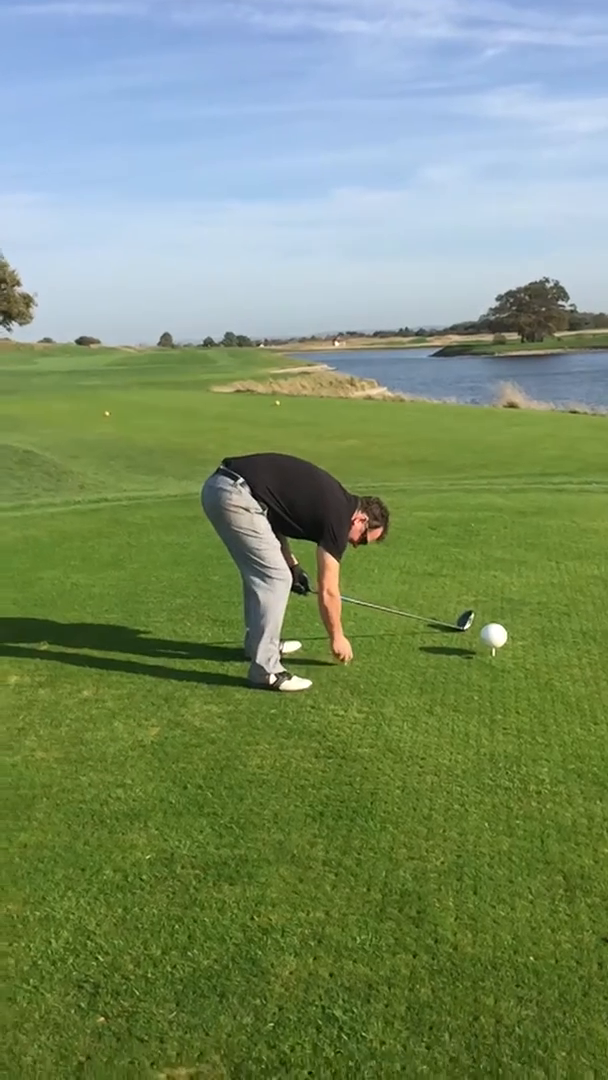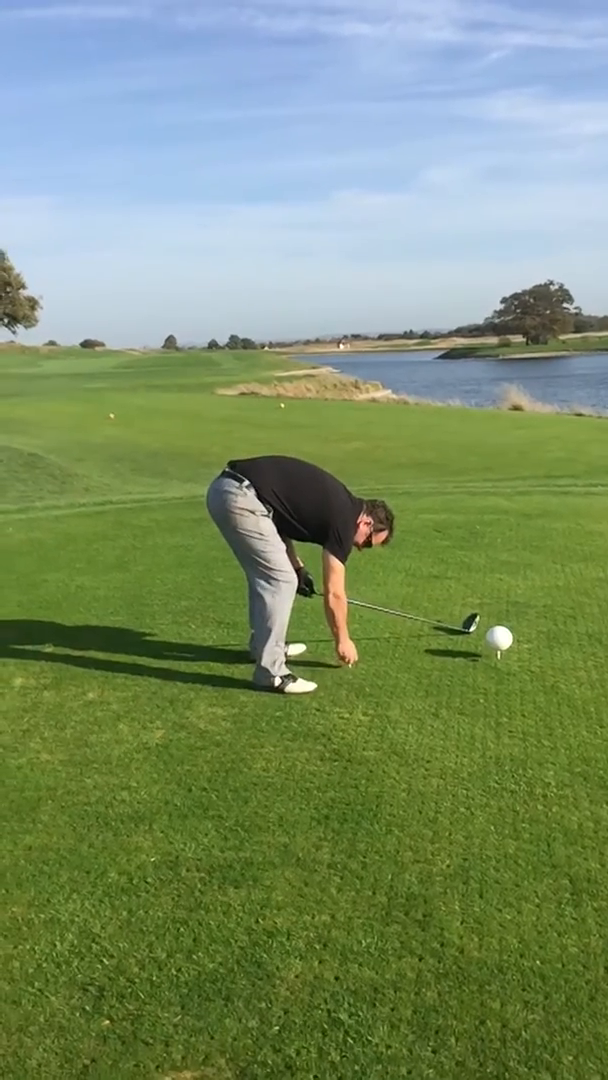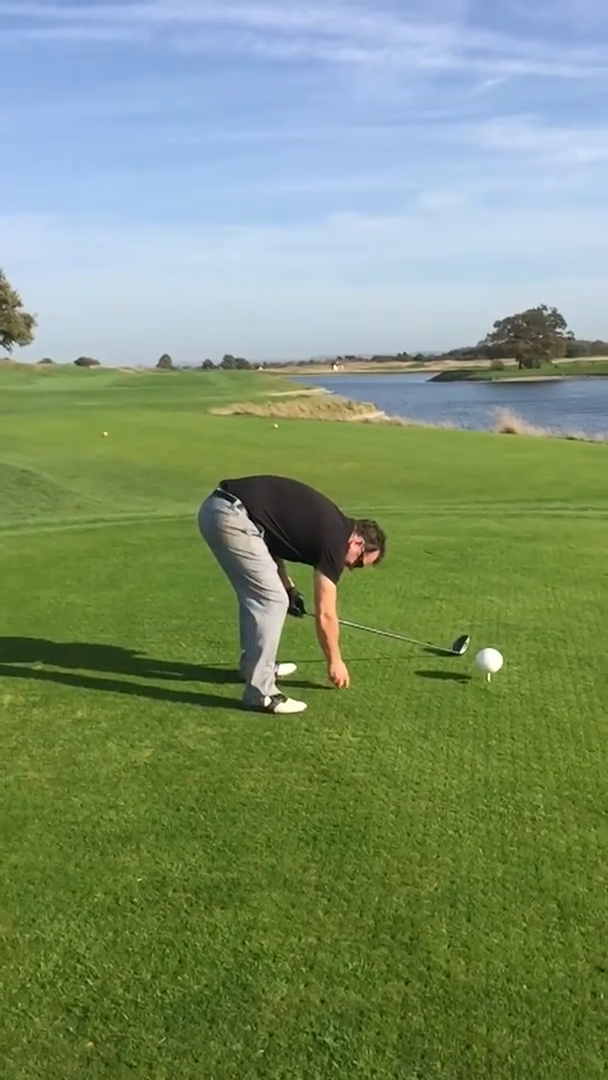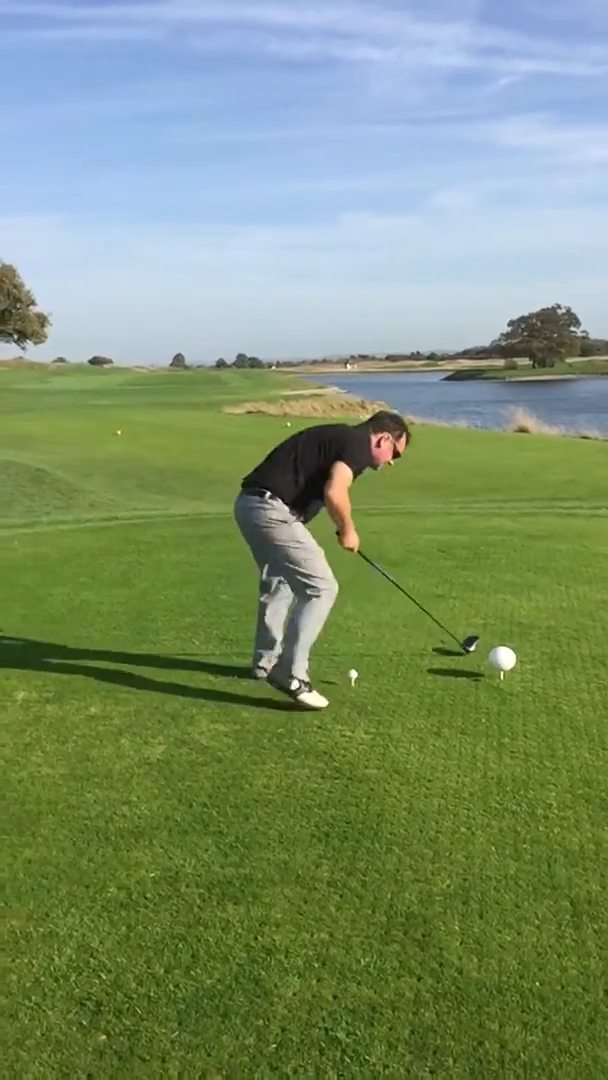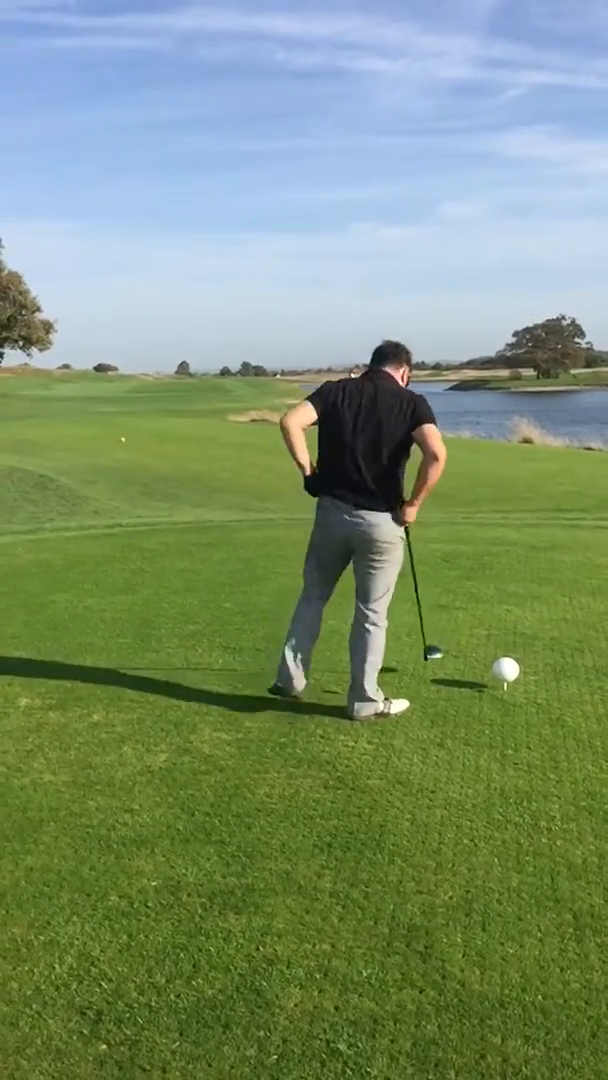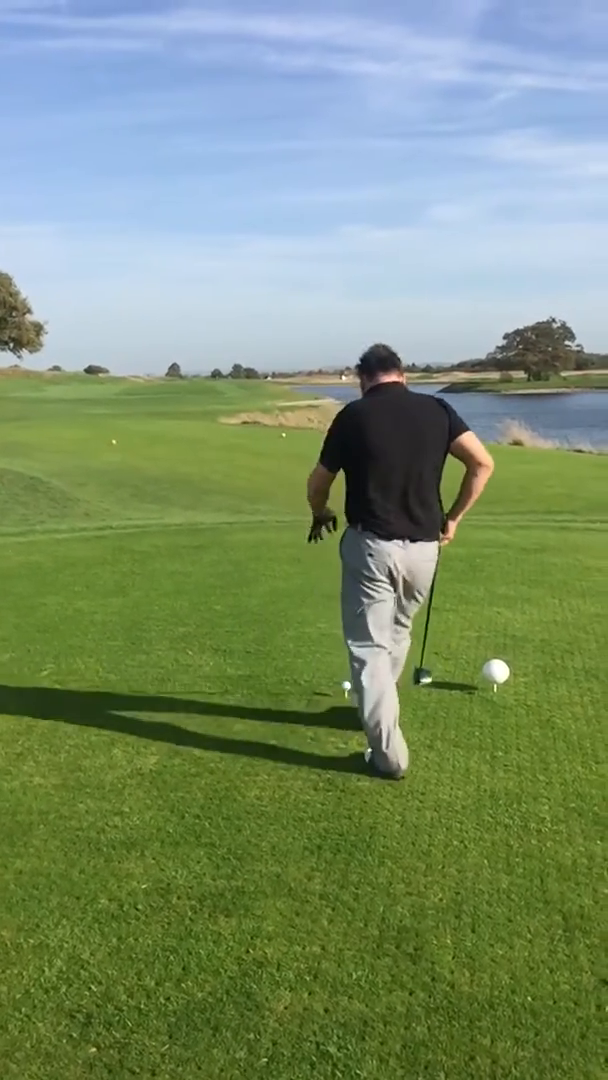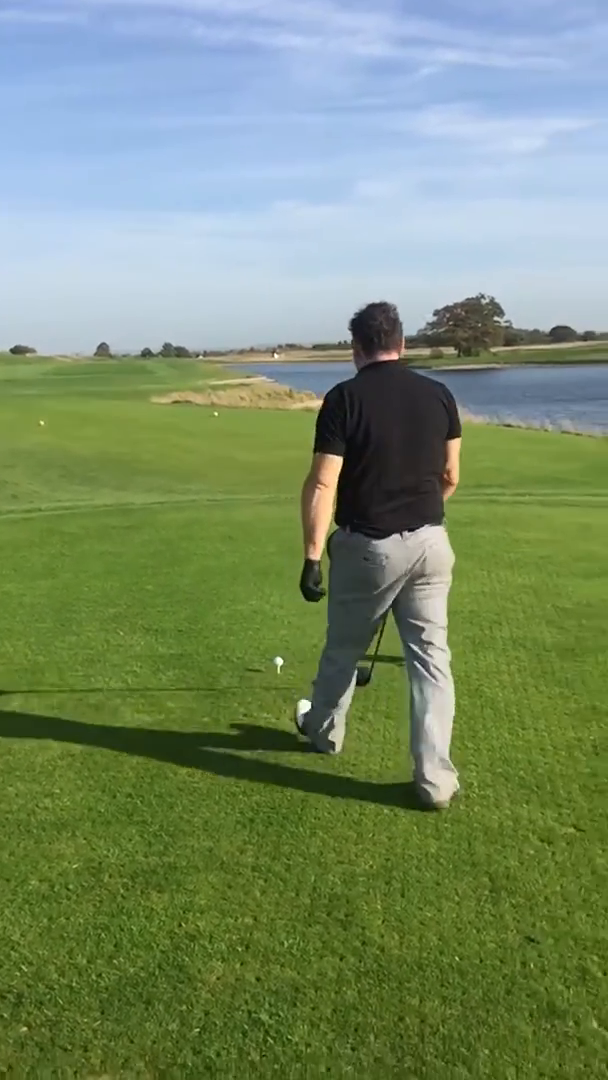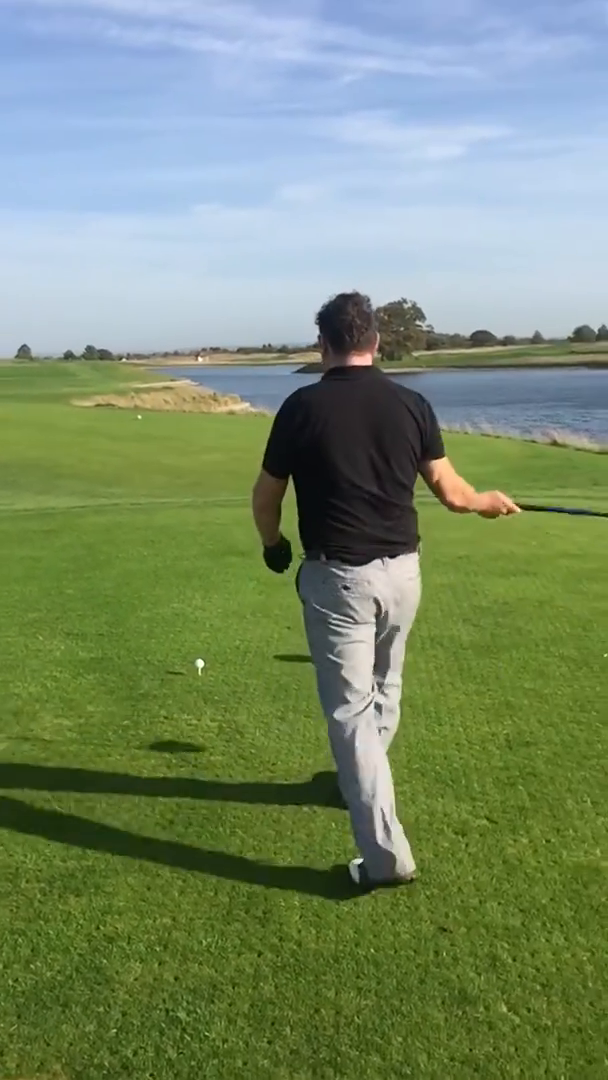
dt=0.5s
person 1, frame 1
left shoulder: (331, 499)
right shoulder: (337, 515)
right elbow: (328, 591)
left wrist: (291, 564)
right wrist: (337, 638)
left hip: (218, 486)
right hip: (235, 495)
left knee: (260, 571)
right knee: (276, 579)
left ankle: (259, 641)
right ankle: (265, 670)
person 1, frame 2
left shoulder: (336, 503)
right shoulder: (343, 519)
right elbow: (334, 594)
left wrist: (297, 567)
right wrist: (343, 640)
left hip: (224, 488)
right hip: (240, 497)
left knee: (265, 573)
right knee: (281, 581)
left ankle: (264, 644)
right ankle: (270, 672)
person 1, frame 3
left shoulder: (329, 522)
right shoulder: (334, 539)
right elbow: (325, 614)
left wrist: (288, 588)
right wrist: (335, 662)
left hip: (215, 508)
right hip: (232, 517)
left knee: (256, 593)
right knee: (272, 600)
left ankle: (254, 663)
right ankle: (260, 691)
person 1, frame 4
left shoulder: (337, 437)
right shoulder: (357, 444)
right elbow: (334, 492)
left wrist: (295, 519)
right wrist: (347, 531)
left hip: (250, 504)
right hip: (271, 510)
left knee: (277, 584)
right knee: (321, 587)
left ankle: (266, 659)
right ankle: (290, 674)
person 1, frame 5
left shoulder: (334, 391)
right shoulder: (412, 402)
left elbow: (290, 423)
right elbow: (436, 454)
left wrist: (308, 472)
right wrist: (413, 503)
left hip: (333, 512)
right hip: (381, 519)
left knee: (313, 595)
right knee: (372, 615)
left ankle: (290, 677)
right ankle: (365, 700)
person 1, frame 6
left shoulder: (352, 415)
right shoulder: (437, 410)
left elbow: (317, 485)
right elbow: (482, 463)
left wrist: (320, 515)
right wrist: (454, 517)
left hip: (370, 546)
right hip: (422, 547)
left knee: (368, 649)
right knee: (397, 633)
left ankle: (388, 752)
right ankle: (379, 714)
person 1, frame 7
left shoulder: (344, 398)
right shoulder: (438, 394)
left elbow: (323, 484)
right elbow: (449, 476)
left wrist: (312, 557)
left hip: (366, 545)
right hip: (430, 542)
left knee: (344, 647)
right knee: (430, 656)
left ankle: (321, 726)
right ankle: (435, 777)
person 1, frame 8
left shoulder: (302, 406)
right shoulder: (412, 404)
left elbow: (265, 496)
right elbow: (450, 491)
left wrist: (273, 544)
right wrist: (496, 502)
left hip: (338, 576)
right hip: (402, 570)
left knee: (349, 709)
right knee: (382, 688)
left ankle: (386, 850)
right ankle: (363, 786)
